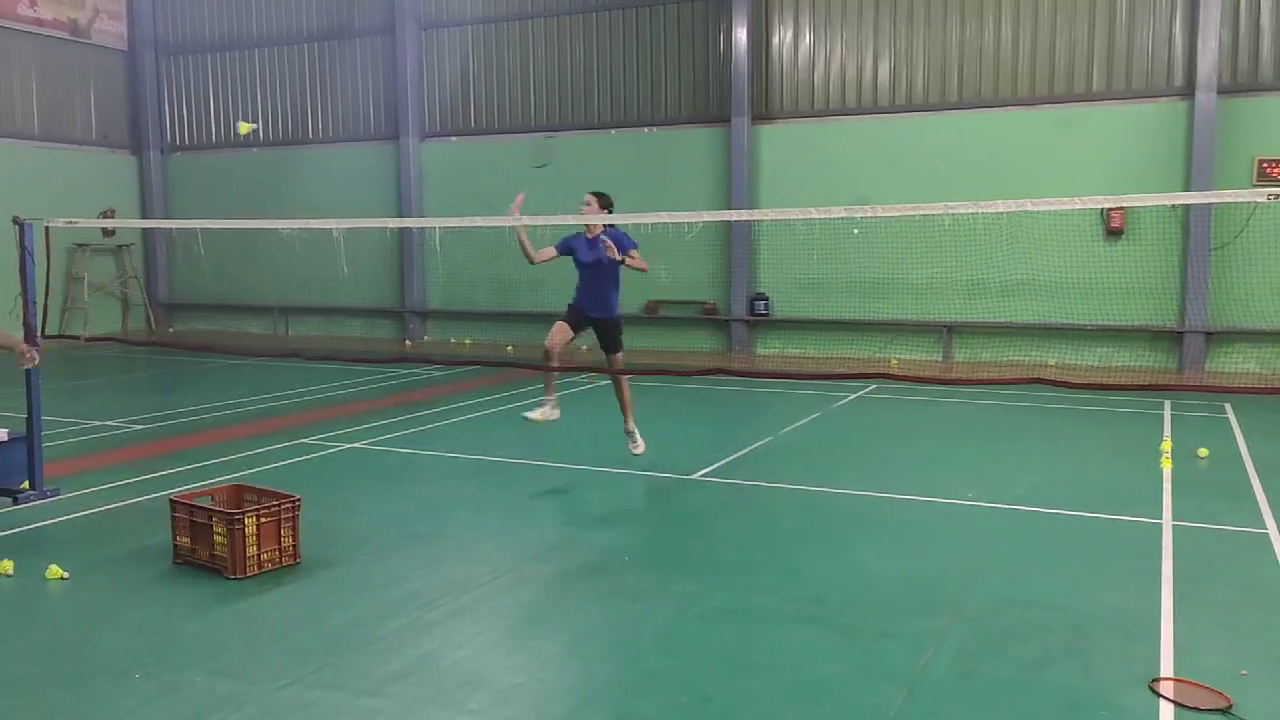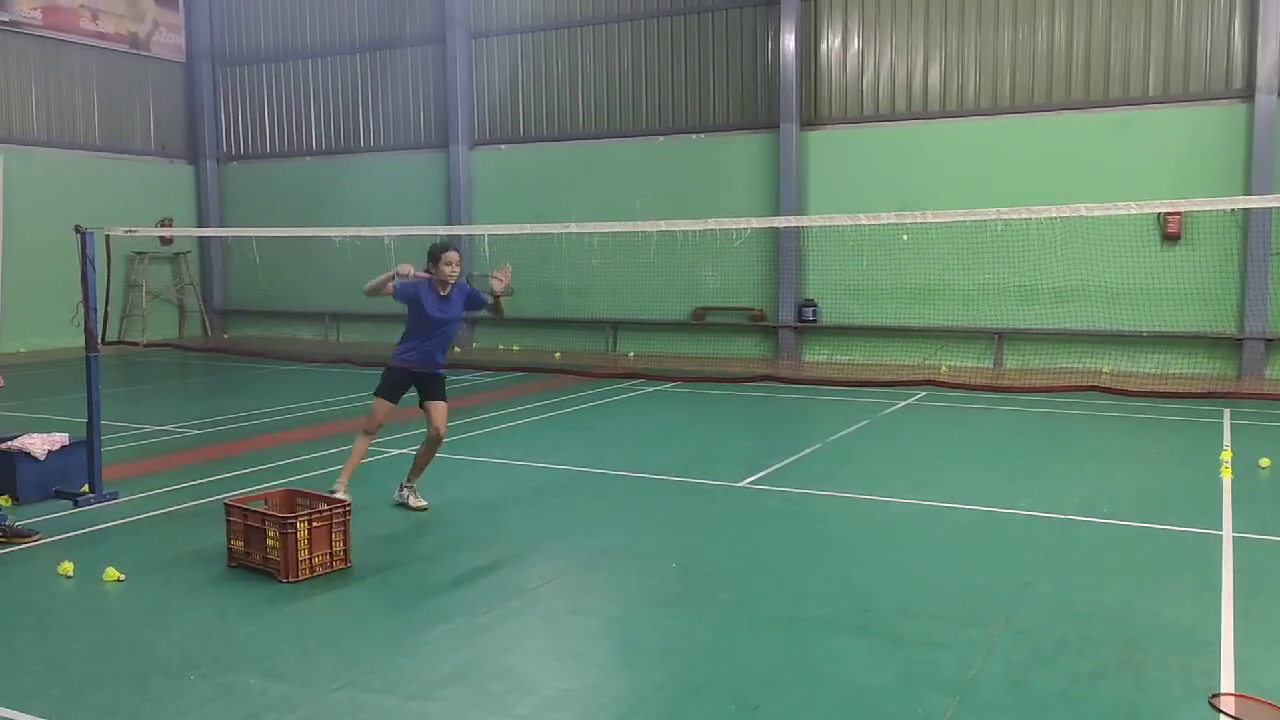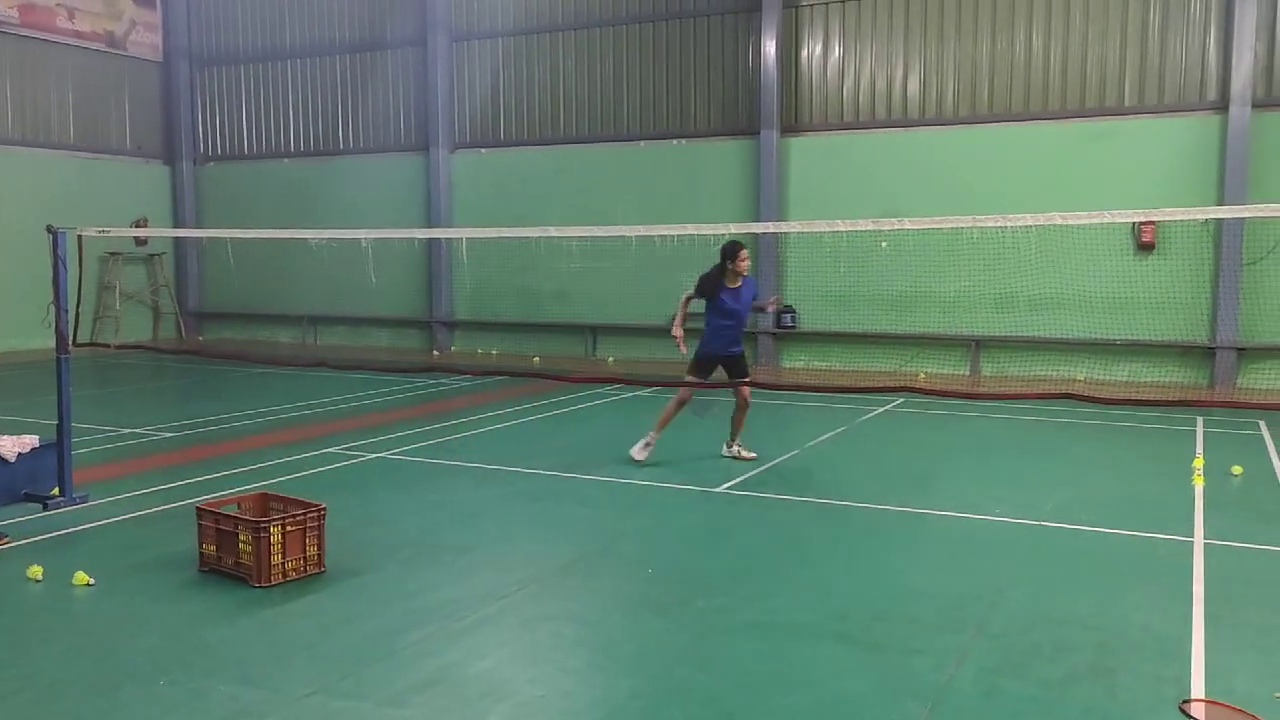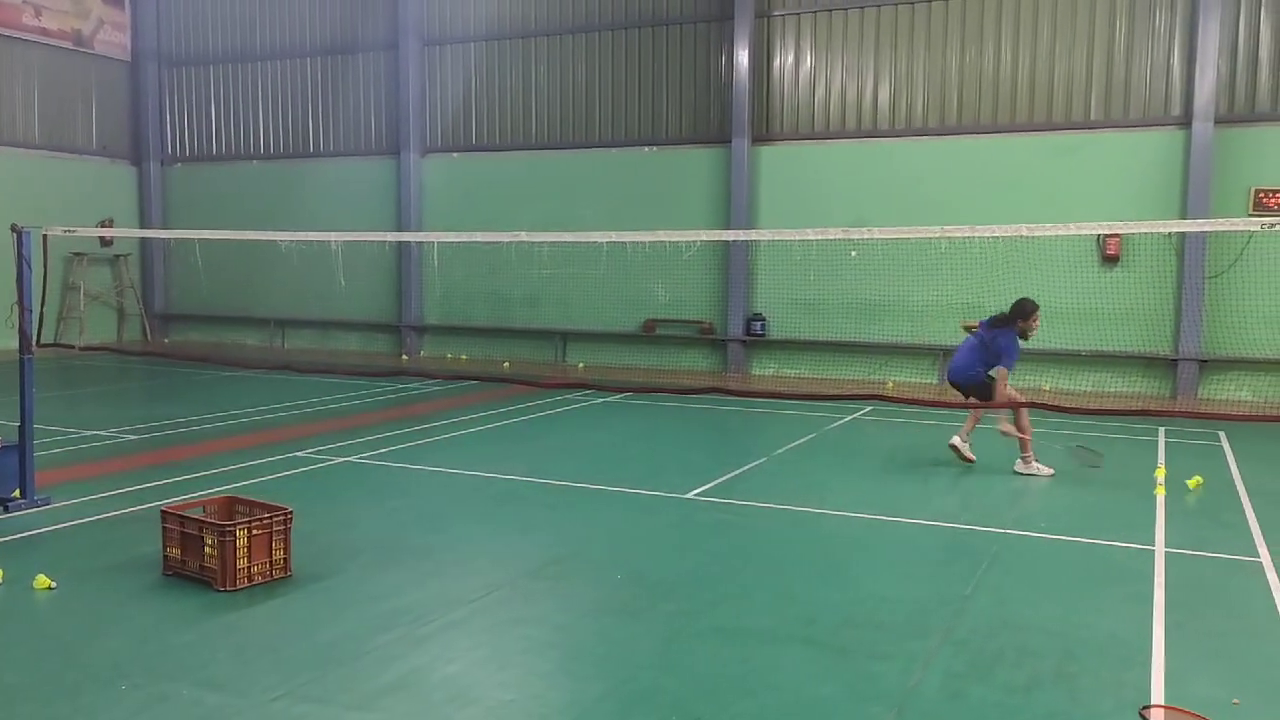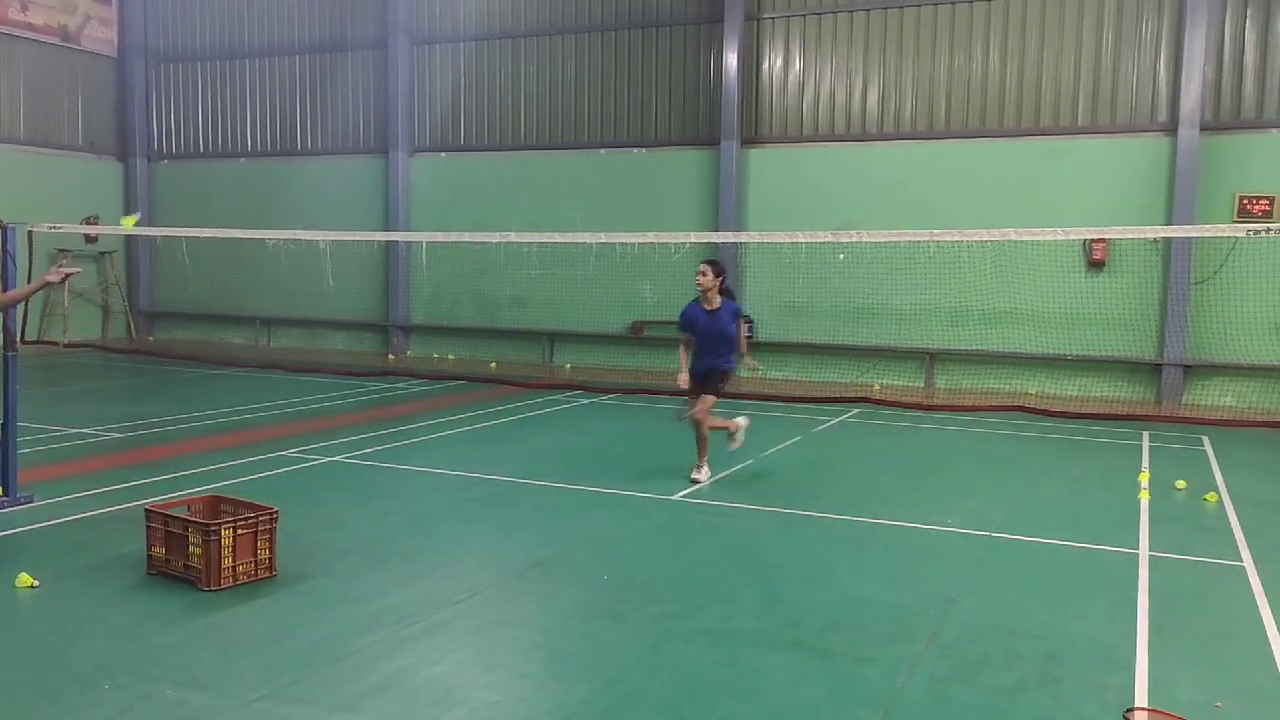
dt=1s
person 1, frame 1
left shoulder: (616, 236)
right shoulder: (574, 240)
left elbow: (643, 266)
right elbow: (534, 258)
left wrist: (619, 259)
right wrist: (519, 225)
left hip: (607, 314)
right hip: (579, 308)
left knee: (618, 375)
right knee: (550, 347)
left ankle: (630, 429)
right ankle: (549, 404)
person 1, frame 2
left shoulder: (466, 293)
right shoulder: (416, 288)
left elbow: (498, 313)
right elbow: (370, 291)
left wrist: (497, 294)
right wrist: (393, 275)
left hip: (433, 371)
right hip: (402, 366)
left knee: (438, 433)
right knee: (370, 429)
left ankle: (408, 487)
right ankle: (340, 488)
person 1, frame 3
left shoulder: (750, 284)
right shoulder: (711, 287)
right elbow: (687, 298)
left wrist: (765, 308)
right wrist: (677, 326)
left hip: (735, 350)
right hip: (709, 350)
left knee: (744, 399)
right knee: (683, 397)
left ankle: (732, 444)
right ankle: (649, 440)
person 1, frame 4
left shoulder: (996, 322)
right shoulder: (1011, 345)
left elbow: (973, 327)
right elbow: (1000, 386)
right wrist: (1003, 421)
left hip: (954, 372)
right hip: (969, 376)
left knee: (982, 400)
right knee: (1018, 403)
left ankle: (962, 438)
right ankle: (1027, 461)
person 1, frame 5
left shoulder: (732, 307)
right shoulder: (690, 311)
left elbow: (740, 324)
right elbow: (686, 345)
left wrist: (744, 354)
right wrist: (683, 371)
left hip: (722, 368)
right hip: (700, 369)
left knee: (698, 416)
right knee: (698, 418)
left ankle: (701, 464)
right ankle: (736, 424)
